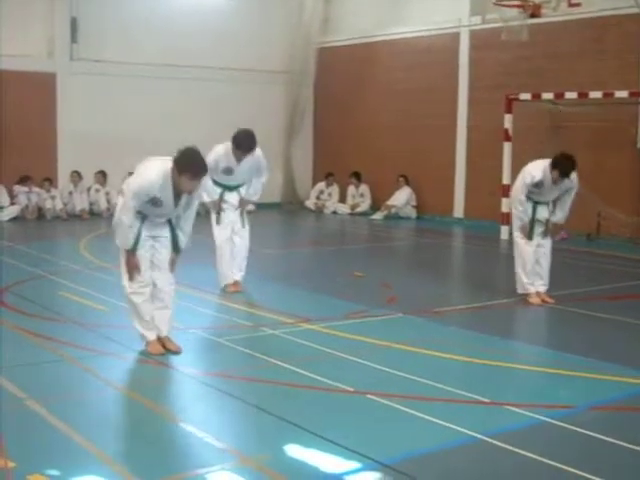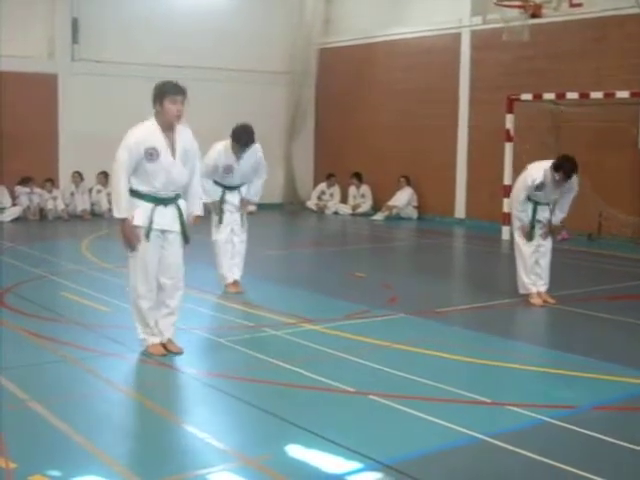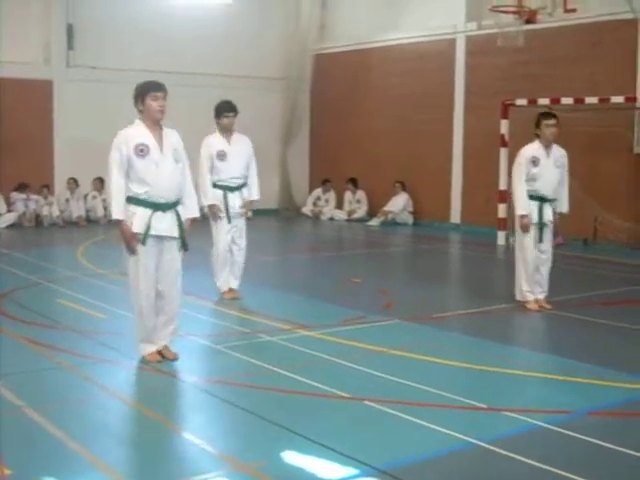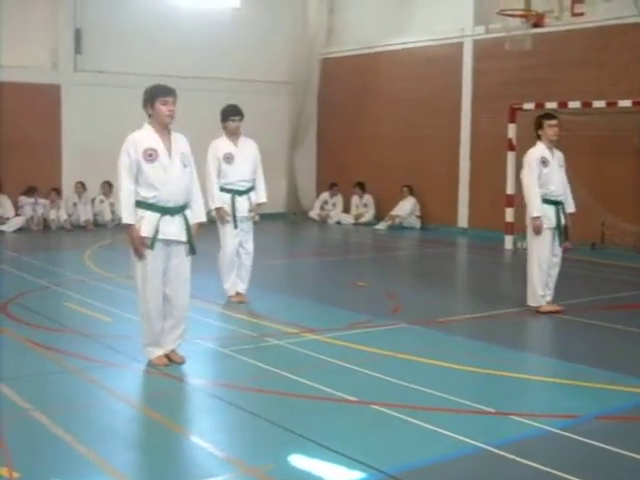
dt=0.5s
person 1, frame 1
left shoulder: (193, 187)
right shoulder: (148, 179)
left elbow: (186, 219)
right elbow: (125, 216)
left wrist: (176, 251)
right wrist: (130, 253)
left hip: (164, 224)
right hip: (137, 222)
left knee: (165, 280)
right knee: (139, 282)
left ankle: (163, 332)
right ankle: (151, 335)
person 1, frame 2
left shoulder: (186, 136)
right shoulder: (138, 136)
left elbow: (193, 178)
right elbow: (120, 176)
left wrist: (193, 214)
right wrist: (124, 221)
left hip: (173, 213)
right hip: (144, 214)
left knee: (173, 279)
right knee: (145, 280)
left ankle: (166, 334)
right ankle: (151, 337)
person 1, frame 3
left shoulder: (173, 137)
right shoulder: (126, 137)
left elbow: (185, 178)
right elbow: (117, 180)
left wrist: (188, 217)
right wrist: (122, 223)
left hip: (171, 219)
right hip: (142, 220)
left knee: (171, 287)
right knee: (145, 288)
left ankle: (163, 341)
right ankle: (148, 344)
person 1, frame 4
left shoulder: (182, 142)
right shoulder: (135, 141)
left elbow: (192, 183)
right elbow: (126, 185)
left wrist: (195, 221)
right wrist: (132, 227)
left hip: (179, 223)
right hip: (150, 224)
left knee: (179, 290)
right knee: (152, 291)
left ankle: (171, 344)
right ankle: (155, 348)
person 2, frame 1
left shoulder: (257, 154)
right shoulder: (219, 153)
left elbow: (261, 176)
left wrist: (249, 197)
right wrist: (213, 199)
left hip: (240, 196)
right hip: (220, 195)
left knee: (241, 236)
right knee: (222, 237)
left ankle: (236, 277)
right ankle: (228, 279)
person 2, frame 2
left shoulder: (256, 151)
right shoulder: (218, 151)
left elbow: (260, 175)
right elbow: (203, 176)
left wrist: (250, 198)
right wrist: (213, 200)
left hip: (240, 195)
right hip: (221, 195)
left knee: (239, 236)
right knee: (222, 236)
left ankle: (235, 277)
right ankle: (228, 278)
person 2, frame 3
left shoulder: (245, 141)
right shoulder: (210, 142)
left elbow: (252, 170)
right elbow: (204, 174)
left wrist: (251, 199)
right wrist: (210, 203)
left hip: (240, 197)
right hip: (220, 197)
left knee: (239, 244)
right knee: (222, 244)
left ankle: (233, 285)
right ankle: (224, 286)
person 2, frame 4
left shoulder: (251, 145)
right shoulder: (216, 146)
left elbow: (258, 174)
right elbow: (212, 178)
left wrist: (258, 201)
right wrist: (217, 206)
left hip: (247, 201)
right hip: (227, 201)
left knee: (247, 248)
right knee: (229, 248)
left ankle: (241, 288)
right ankle: (231, 290)
person 3, frame 1
left shoulder: (572, 179)
right shoulder: (532, 172)
left elbow: (565, 202)
right elbow: (517, 198)
left wrist: (554, 222)
right wrist: (524, 223)
left hip: (544, 209)
right hip: (524, 207)
left knee: (544, 248)
right knee: (525, 248)
left ankle: (540, 288)
right ankle: (530, 289)
person 3, frame 2
left shoulder: (571, 180)
right shoulder: (533, 174)
left elbow: (564, 203)
right elbow: (517, 199)
left wrist: (554, 223)
right wrist: (524, 225)
left hip: (544, 209)
right hip: (525, 206)
left knee: (544, 248)
right knee: (526, 248)
left ankle: (541, 289)
right ankle: (531, 290)
person 3, frame 3
left shoulder: (561, 154)
right shoulder: (527, 152)
left elbow: (563, 184)
right elbow: (518, 184)
left wrist: (560, 211)
right wrist: (522, 214)
left hip: (548, 208)
right hip: (530, 208)
left knee: (545, 255)
right knee: (528, 254)
left ankle: (539, 295)
right ankle: (527, 296)
person 3, frame 4
left shoulder: (559, 156)
right shoulder: (534, 154)
left elbow: (564, 185)
right elbow: (530, 187)
left wrist: (568, 212)
right wrist: (535, 216)
left hip: (557, 211)
right hip: (542, 211)
left knee: (554, 258)
right knee: (540, 257)
left ankle: (547, 297)
right ankle: (539, 300)
